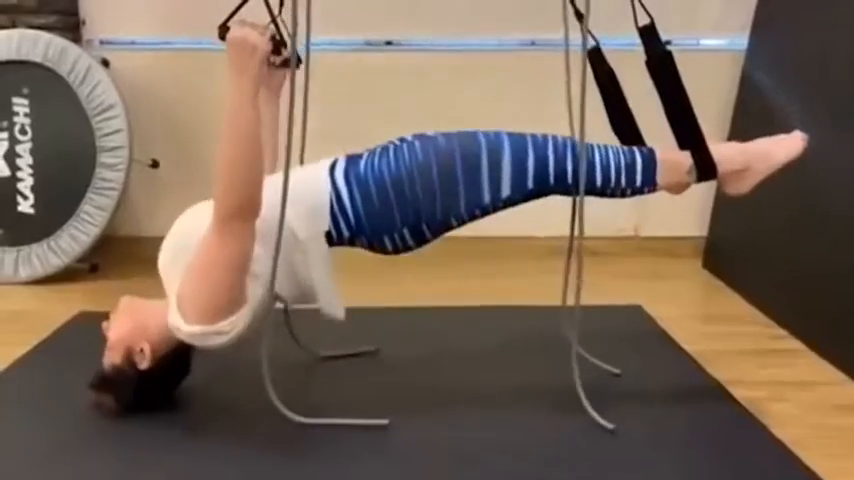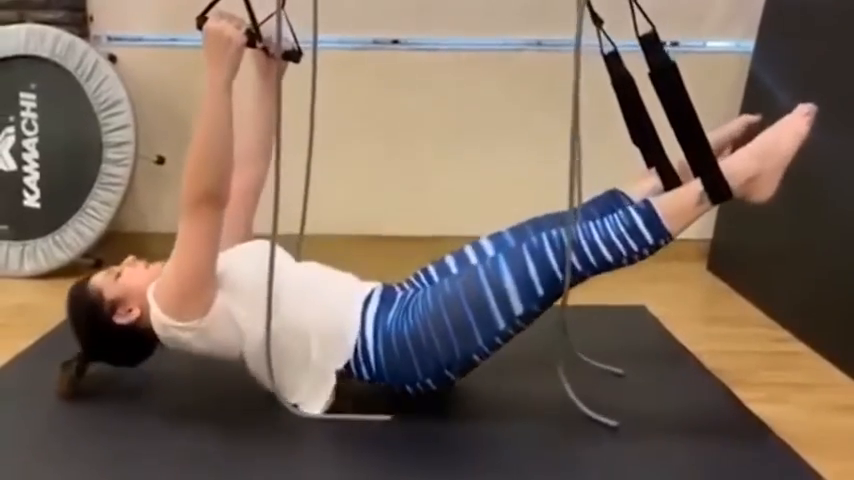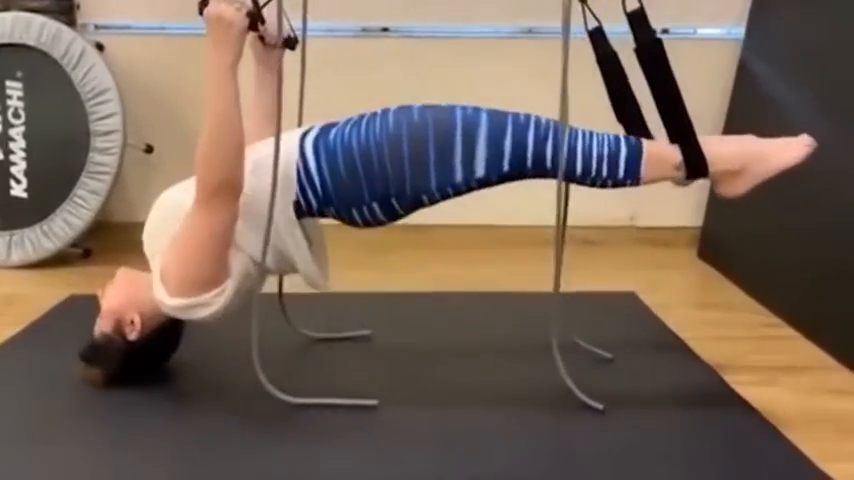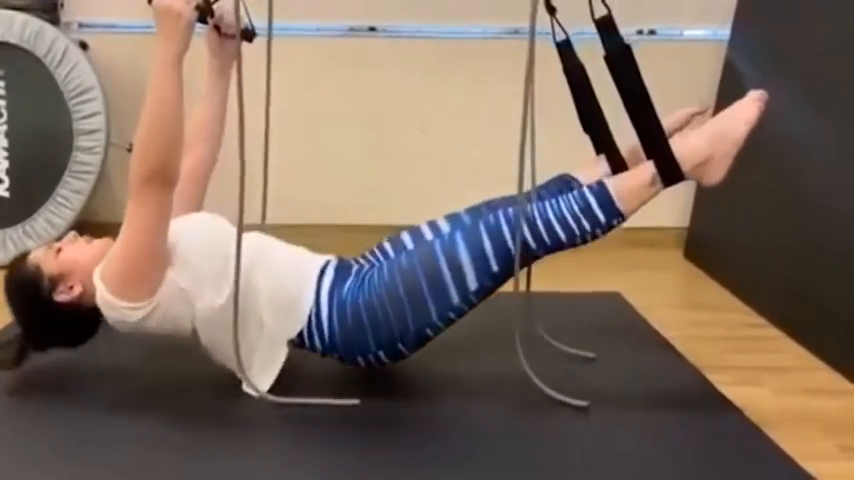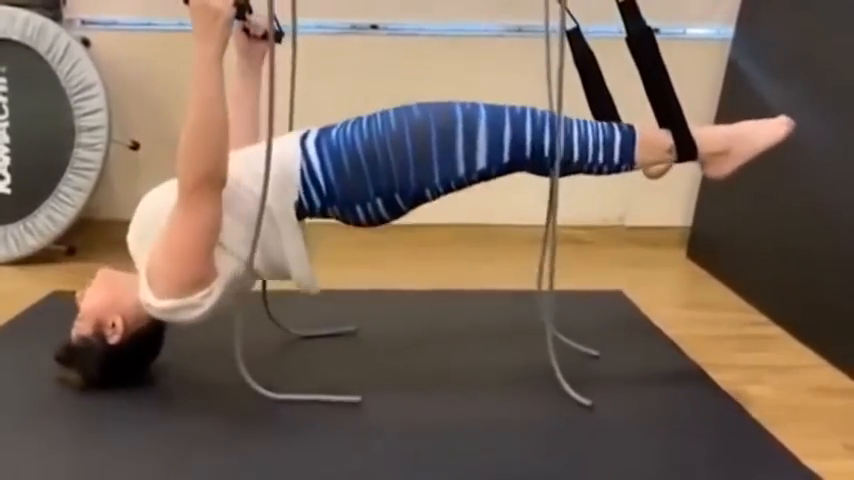
dt=1s
person 1, frame 1
left shoulder: (181, 273)
right shoulder: (198, 316)
left elbow: (256, 192)
right elbow: (238, 211)
left wrist: (269, 91)
right wrist: (243, 78)
left hip: (362, 189)
right hip: (373, 198)
left knee: (546, 163)
right knee: (550, 163)
left ankle: (693, 160)
right ankle: (712, 164)
person 1, frame 2
left shoulder: (208, 275)
right shoulder: (180, 310)
left elbow: (246, 180)
right elbow: (204, 197)
left wrist: (267, 83)
right wrist: (218, 72)
left hip: (388, 315)
right hip: (397, 346)
left knee: (555, 234)
right knee: (561, 250)
left ankle: (691, 167)
right ankle: (733, 176)
person 1, frame 3
left shoulder: (172, 270)
right shoulder: (183, 288)
left elbow: (247, 162)
right elbow: (224, 184)
left wrist: (266, 68)
left knee: (531, 142)
right knee: (534, 142)
left ankle: (702, 153)
right ankle: (714, 158)
person 1, frame 4
left shoulder: (149, 255)
right shoulder: (125, 291)
left elbow: (193, 162)
right elbow: (153, 175)
left wrist: (221, 67)
left hip: (342, 287)
right hip: (351, 316)
left knee: (518, 215)
right knee: (519, 229)
left ankle: (640, 157)
right ankle: (686, 159)
person 1, frame 5
left shoulder: (154, 256)
right shoulder: (170, 287)
left elbow: (234, 164)
right elbow: (205, 180)
left wrist: (249, 63)
left hip: (332, 161)
left knee: (522, 136)
right knee: (525, 132)
left ankle: (674, 142)
right ankle: (701, 145)
